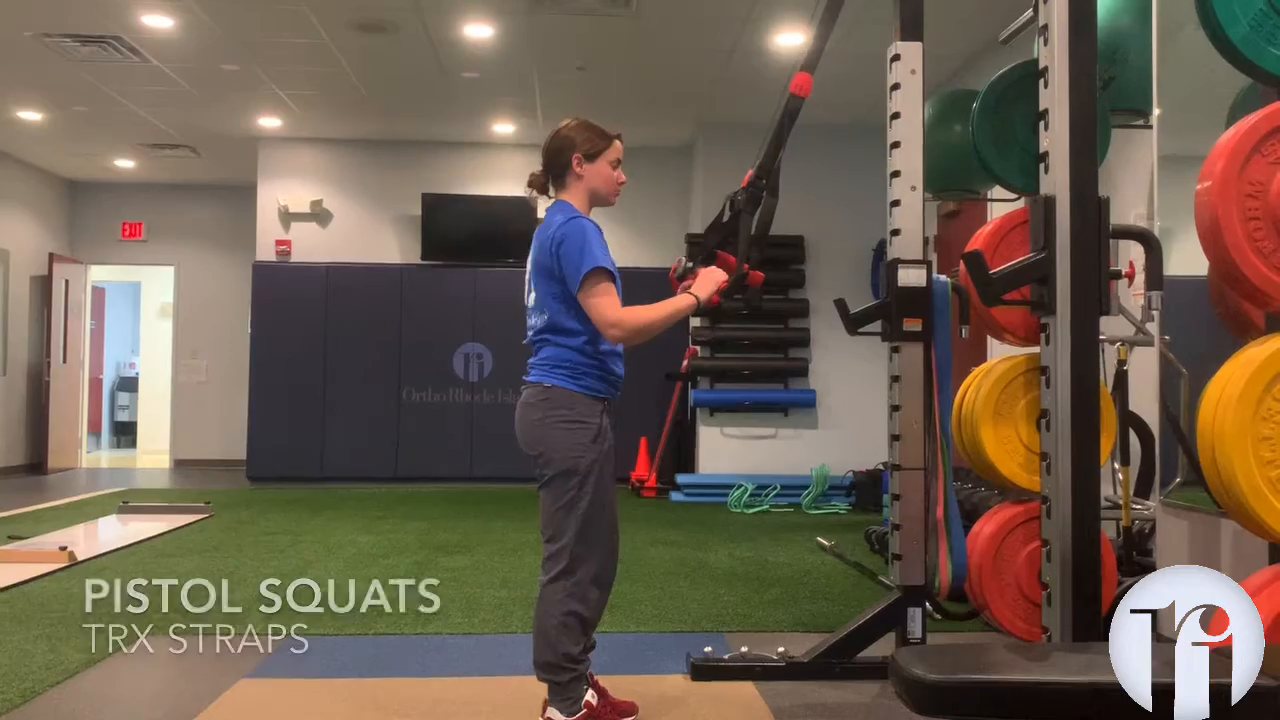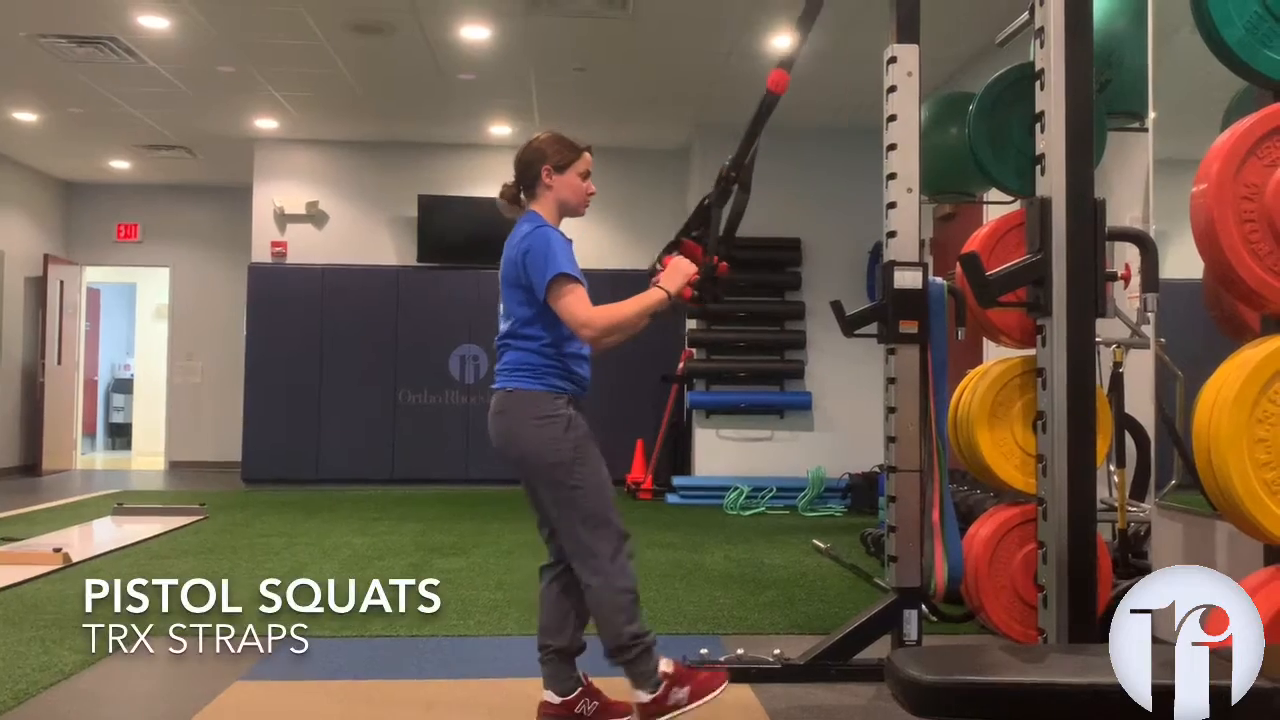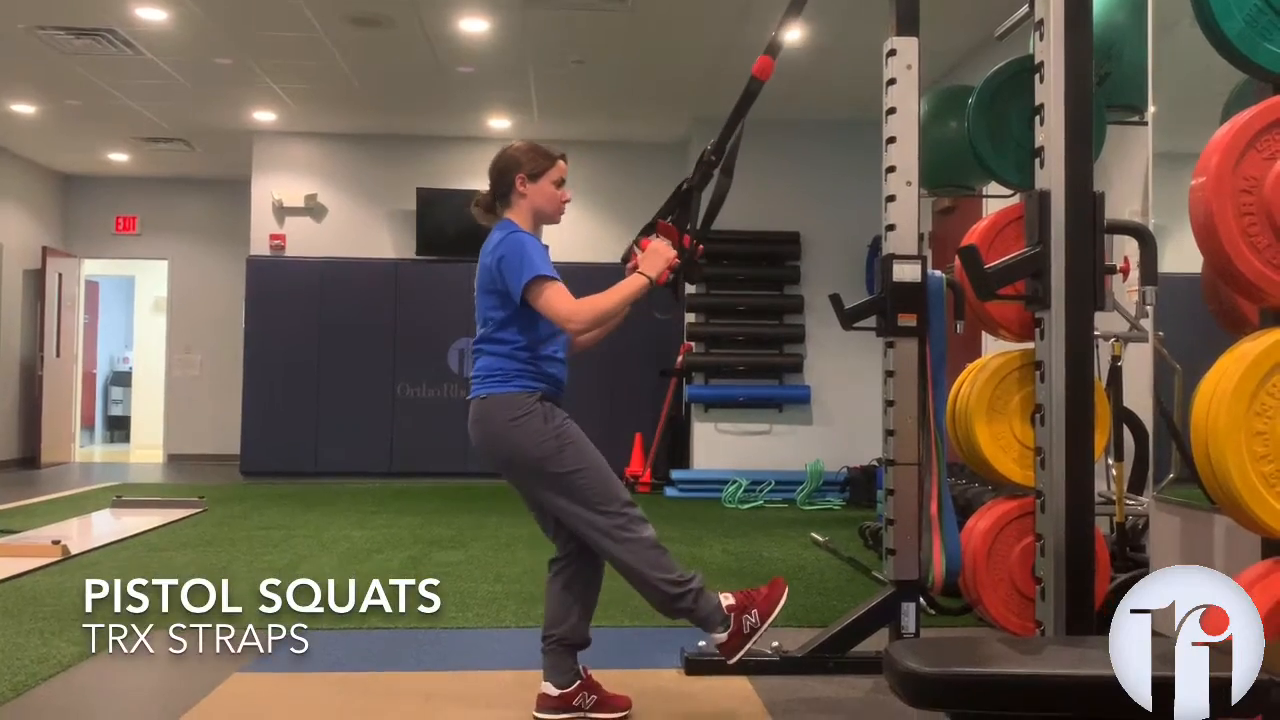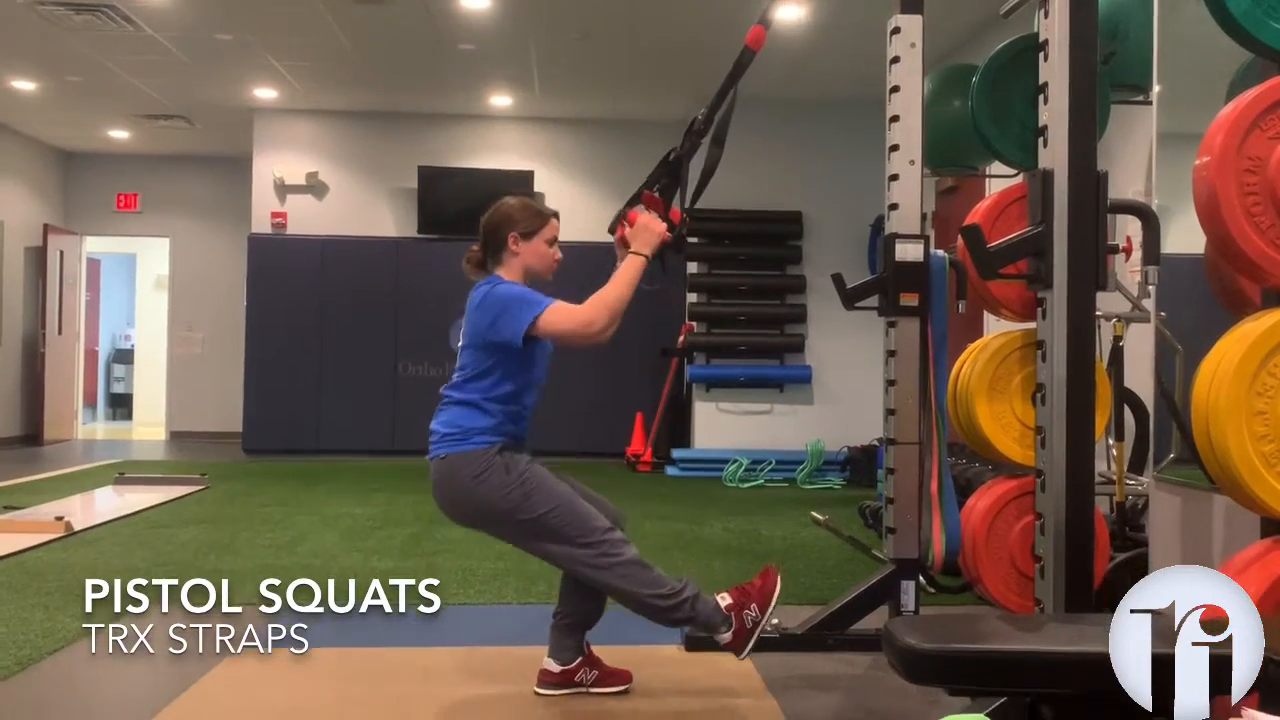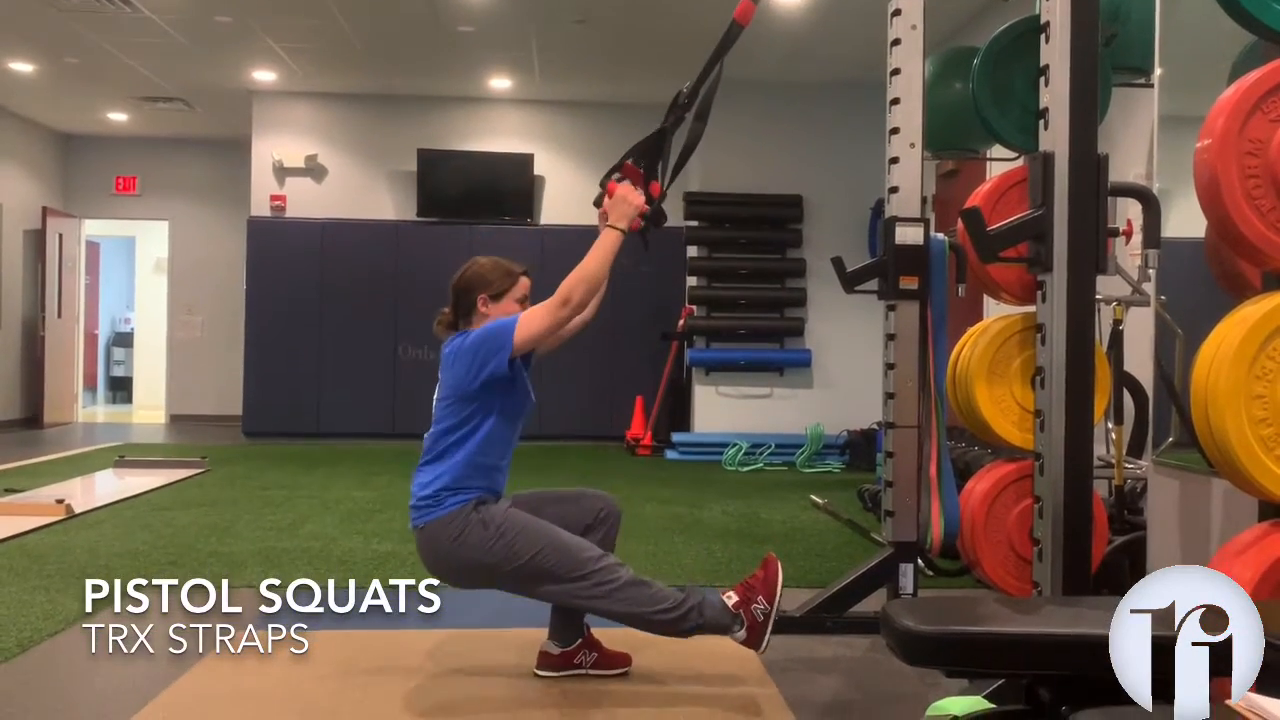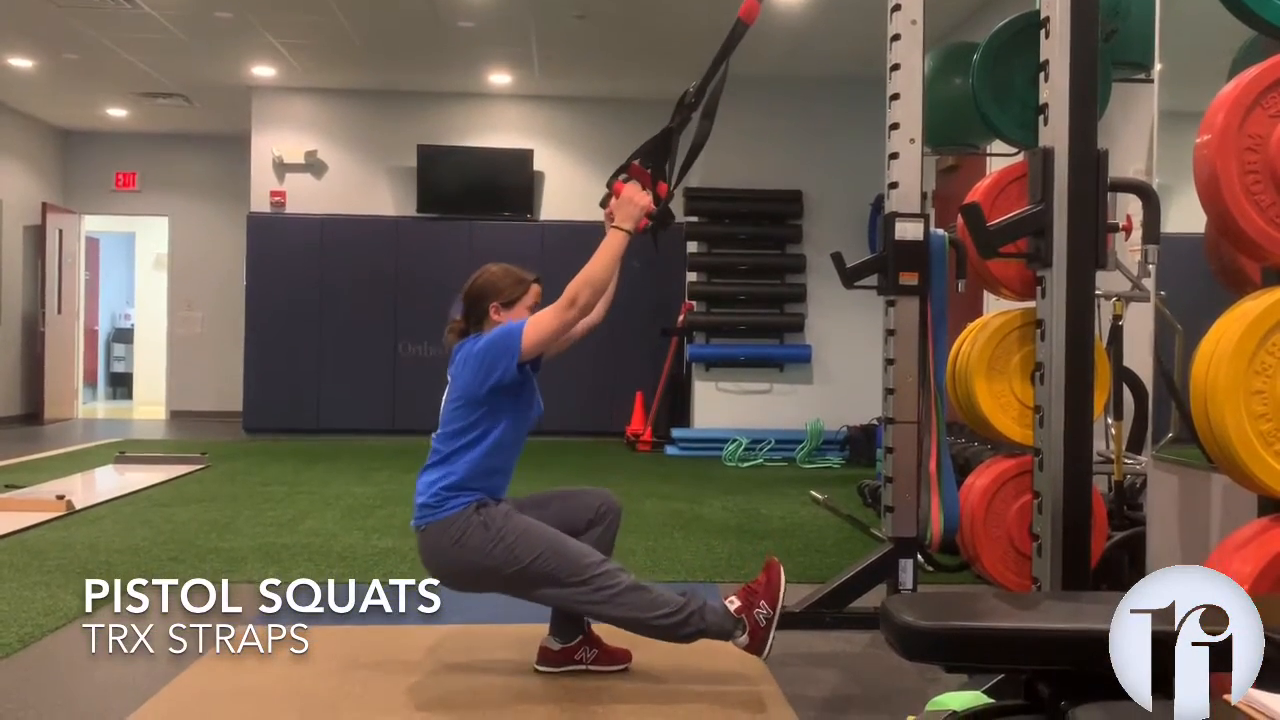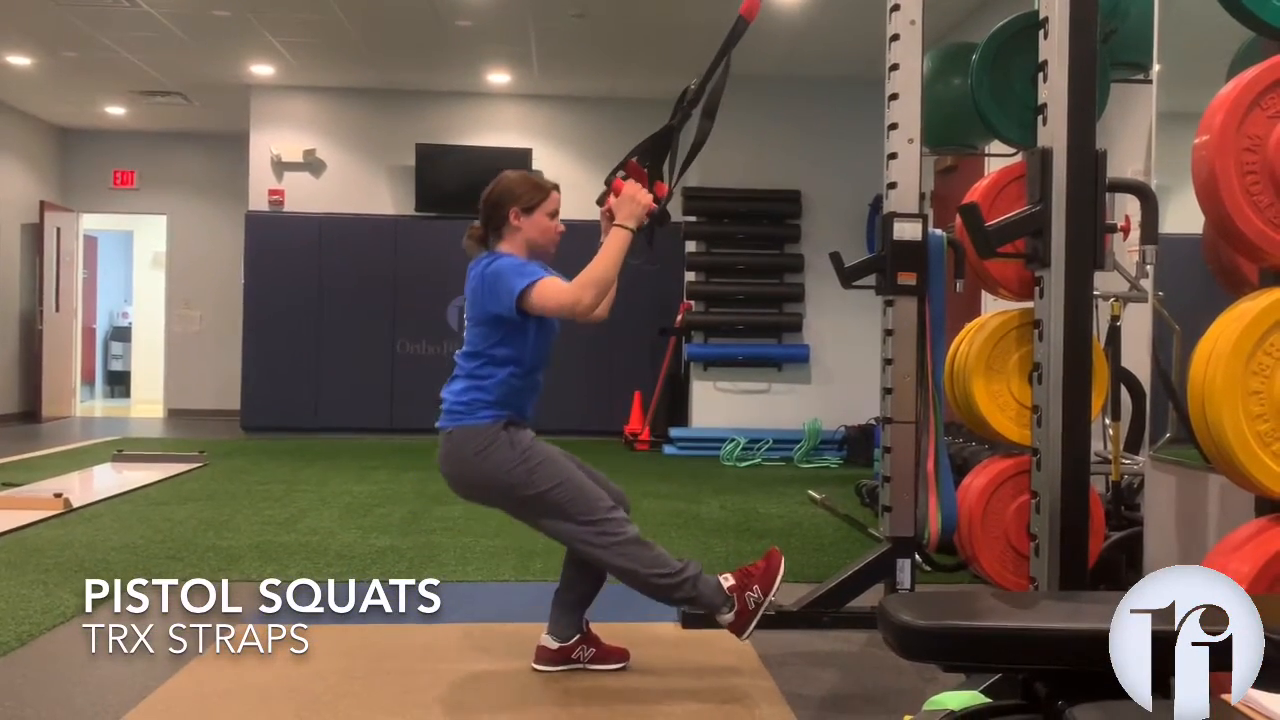
dt=0.5s
person 1, frame 1
left shoulder: (557, 229)
right shoulder: (576, 230)
left elbow: (597, 328)
right elbow: (613, 323)
left wrist: (683, 298)
right wrist: (694, 296)
left hip: (561, 406)
right hip: (570, 410)
left knee: (587, 557)
right knee: (577, 560)
person 1, frame 2
left shoulder: (533, 239)
right shoulder: (541, 239)
left elbow: (588, 337)
right elbow: (587, 323)
left wrist: (655, 299)
right wrist: (665, 289)
left hip: (524, 411)
right hip: (539, 410)
left knee: (571, 551)
right knee: (604, 544)
person 1, frame 3
left shoulder: (515, 246)
right shoulder: (514, 245)
left elbow: (570, 340)
right elbow: (574, 319)
left wrist: (634, 285)
right wrist: (643, 275)
left hip: (510, 414)
right hip: (518, 412)
left knee: (580, 542)
right knee: (616, 521)
right ankle: (718, 619)
person 1, frame 4
left shoulder: (507, 300)
right shoulder: (499, 298)
left elbow: (596, 329)
right elbow: (591, 323)
left wrist: (624, 259)
right wrist: (641, 251)
left hip: (484, 458)
right hip: (472, 467)
left knee: (599, 527)
right knee: (598, 542)
left ankle: (565, 662)
right ankle: (721, 617)
person 1, frame 5
left shoulder: (493, 354)
right shoulder: (472, 350)
left elbow: (581, 313)
right elbow: (566, 303)
left wrist: (608, 231)
right wrist: (617, 226)
left hip: (471, 512)
right hip: (455, 527)
left knee: (598, 512)
right knee: (594, 571)
left ankle: (565, 646)
right ankle: (728, 616)
person 1, frame 6
left shoulder: (500, 357)
right shoulder: (485, 352)
left elbow: (591, 314)
right elbow: (575, 304)
left wrist: (616, 233)
right wrist: (623, 227)
left hip: (472, 515)
right hip: (457, 531)
left knee: (598, 510)
right knee: (592, 574)
left ankle: (565, 642)
right ankle: (733, 620)
person 1, frame 7
left shoulder: (510, 272)
right shoulder: (500, 271)
left elbow: (596, 308)
right elbow: (581, 301)
left wrist: (612, 232)
right wrist: (626, 225)
left hip: (493, 436)
right hip: (481, 443)
left knee: (607, 506)
right knee: (601, 520)
left ankle: (563, 638)
right ankle: (722, 598)
